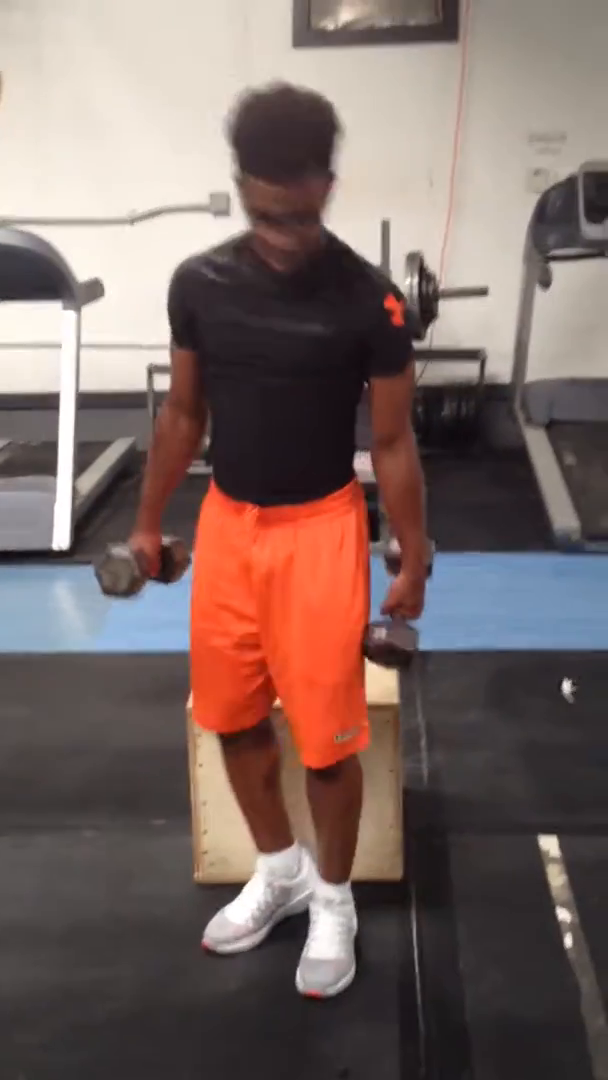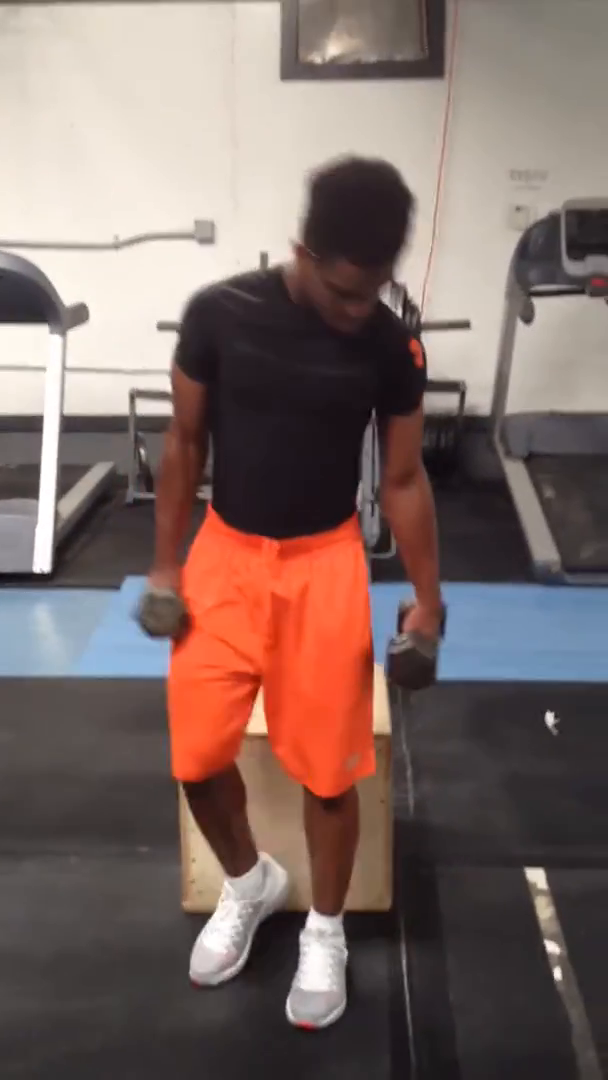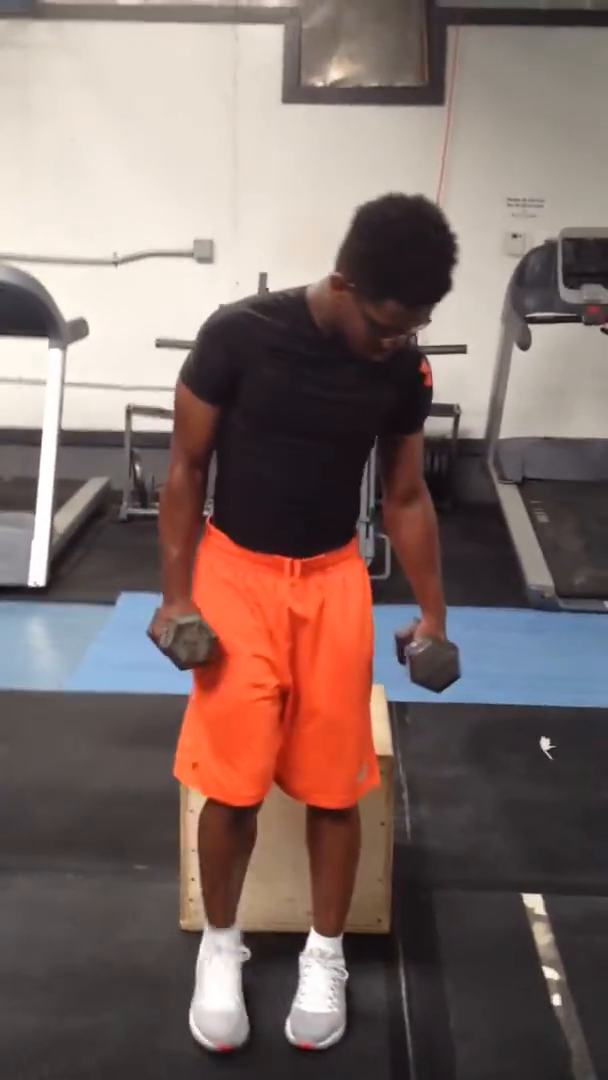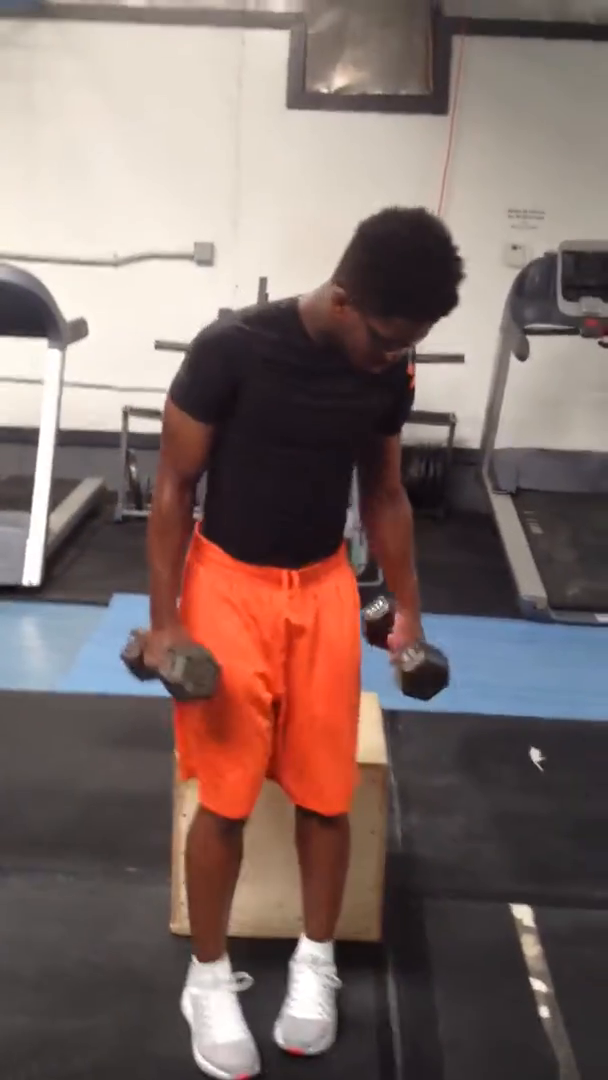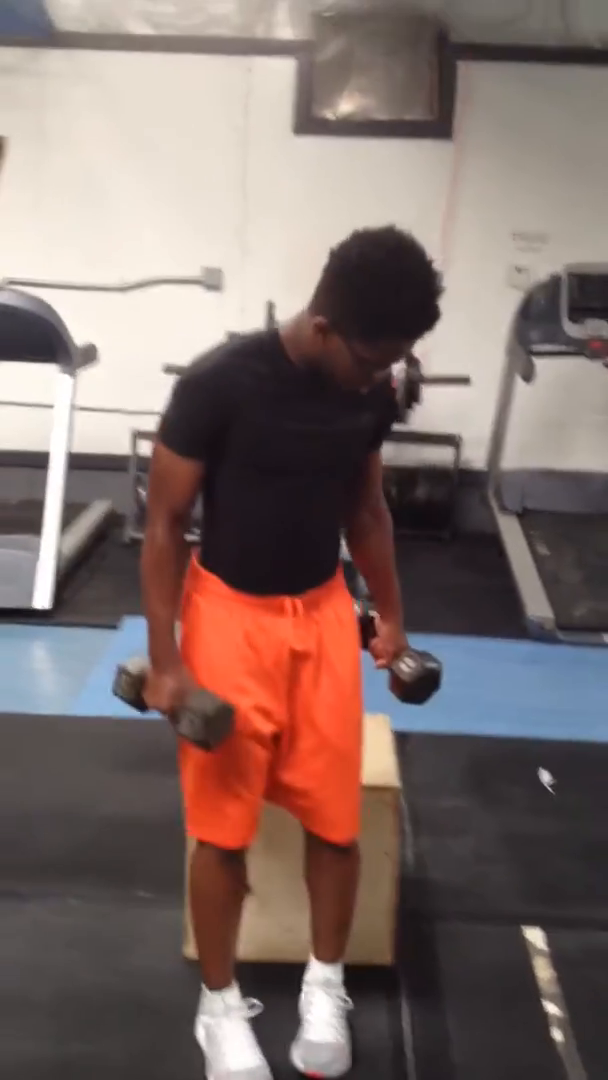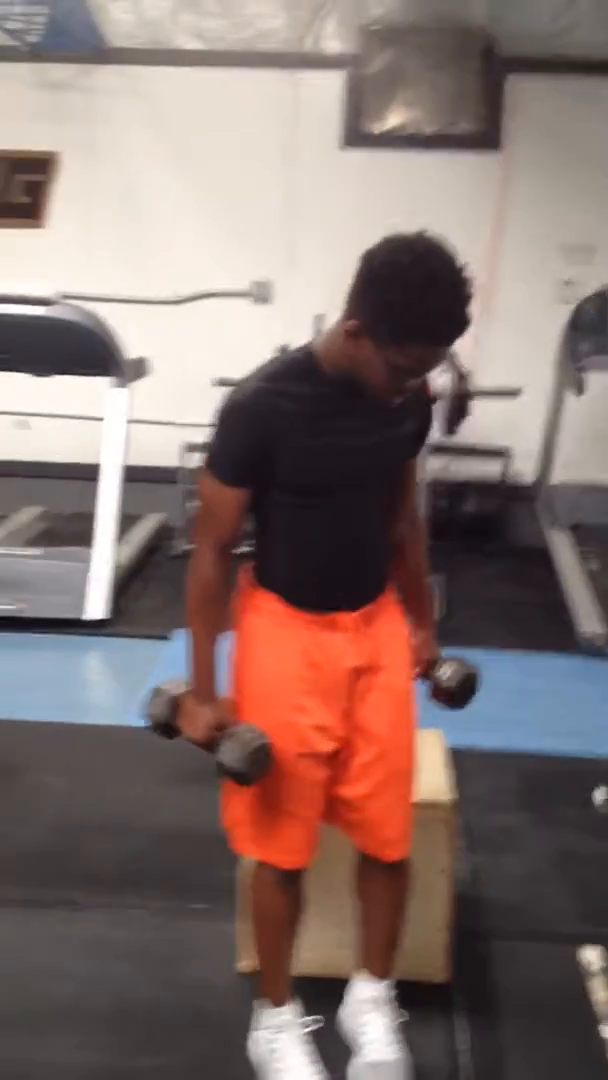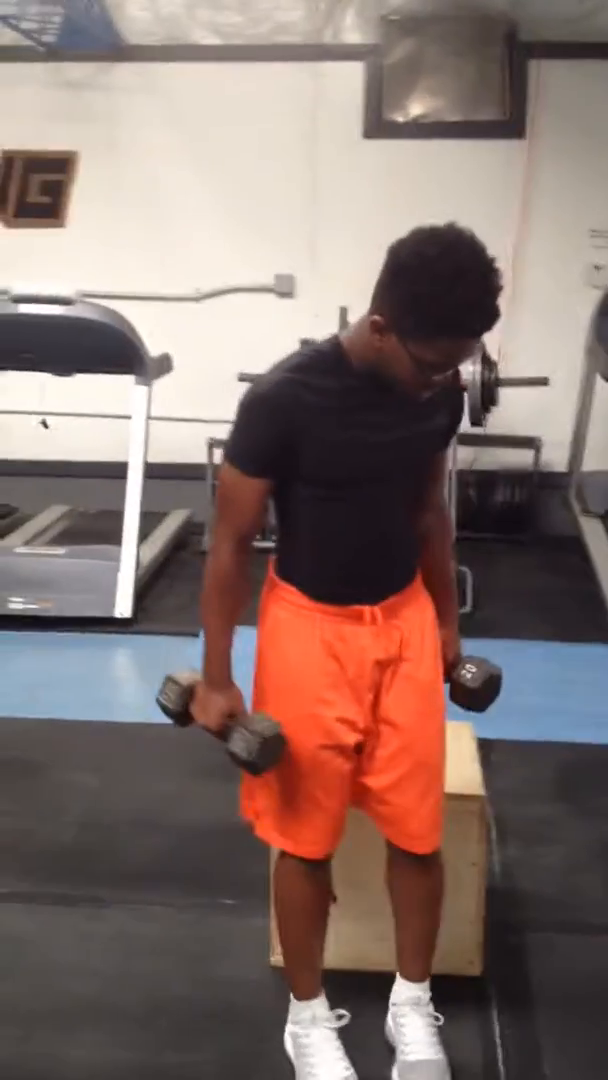
dt=0.2s
person 1, frame 1
left shoulder: (369, 301)
right shoulder: (200, 284)
left elbow: (393, 443)
right elbow: (180, 414)
left wrist: (413, 566)
right wrist: (147, 522)
left hip: (321, 532)
right hip: (226, 525)
left knee: (326, 736)
right knee: (231, 716)
left ankle: (333, 902)
right ankle: (281, 872)
person 1, frame 2
left shoulder: (392, 347)
right shoulder: (218, 314)
left elbow: (403, 478)
right elbow: (183, 445)
left wrist: (427, 599)
right wrist: (166, 564)
left hip: (326, 564)
right hip: (225, 556)
left knee: (328, 768)
right knee: (198, 756)
left ankle: (324, 935)
right ankle: (250, 874)
person 1, frame 3
left shoulder: (403, 372)
right shoulder: (237, 334)
left elbow: (408, 496)
right elbow: (186, 467)
left wrist: (433, 613)
right wrist: (176, 593)
left hip: (335, 582)
right hip: (236, 575)
left knee: (334, 786)
right knee: (232, 785)
left ankle: (323, 956)
right ankle: (220, 945)
person 1, frame 4
left shoulder: (389, 377)
right shoulder: (230, 349)
right elbow: (173, 488)
left wrist: (408, 608)
right wrist: (165, 618)
left hip: (325, 591)
right hip: (229, 586)
left knee: (326, 793)
right knee: (225, 798)
left ankle: (314, 963)
right ankle: (208, 980)
person 1, frame 5
left shoulder: (372, 394)
right shoulder: (219, 384)
right elbow: (165, 525)
left wrist: (390, 615)
right wrist: (164, 658)
left hip: (326, 615)
right hip: (233, 617)
left knee: (336, 818)
right knee: (226, 828)
left ankle: (325, 982)
right ankle: (220, 1007)
person 1, frame 6
left shoulder: (411, 400)
right shoulder: (261, 407)
right elbow: (213, 551)
left wrist: (422, 622)
right wrist: (202, 688)
left hip: (379, 630)
right hip: (287, 636)
left knee: (389, 836)
right knee: (282, 844)
left ankle: (371, 997)
person 1, frame 7
left shoulder: (440, 393)
right shoulder: (285, 399)
right elbow: (231, 542)
left wrist: (447, 619)
right wrist: (216, 679)
left hip: (404, 623)
right hip: (310, 629)
left knee: (418, 830)
right knee: (306, 837)
left ankle: (412, 1003)
